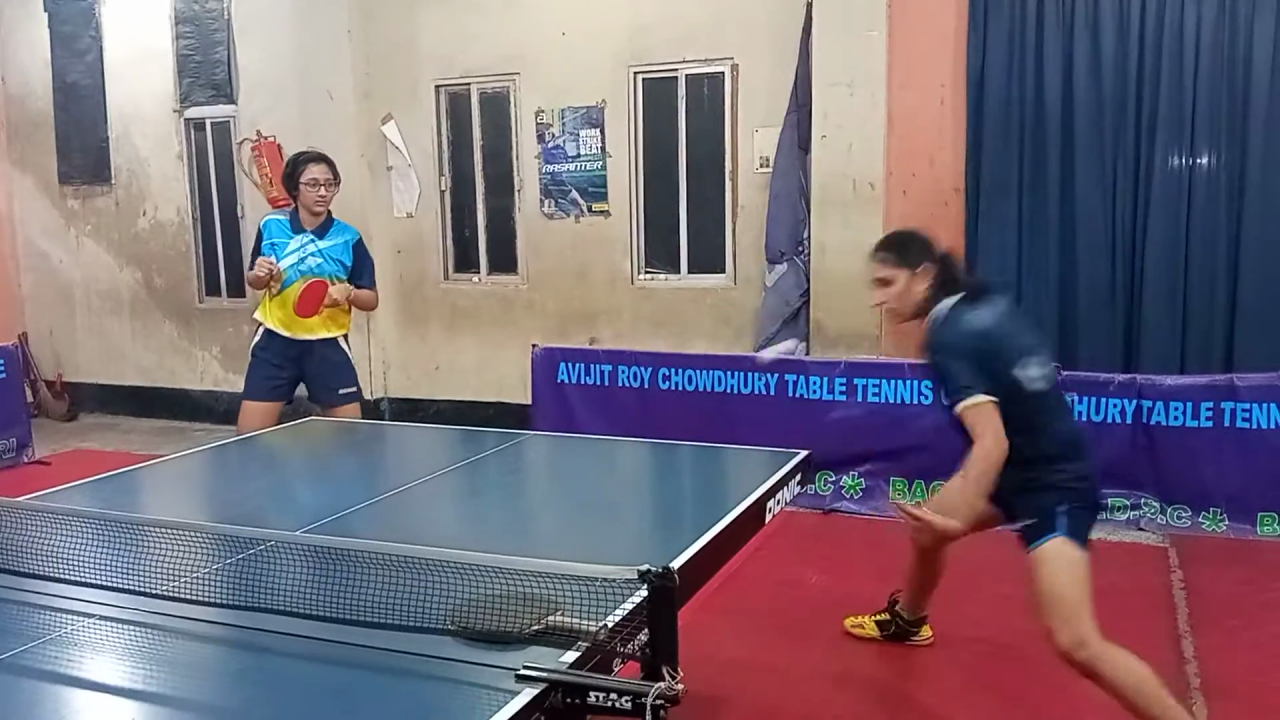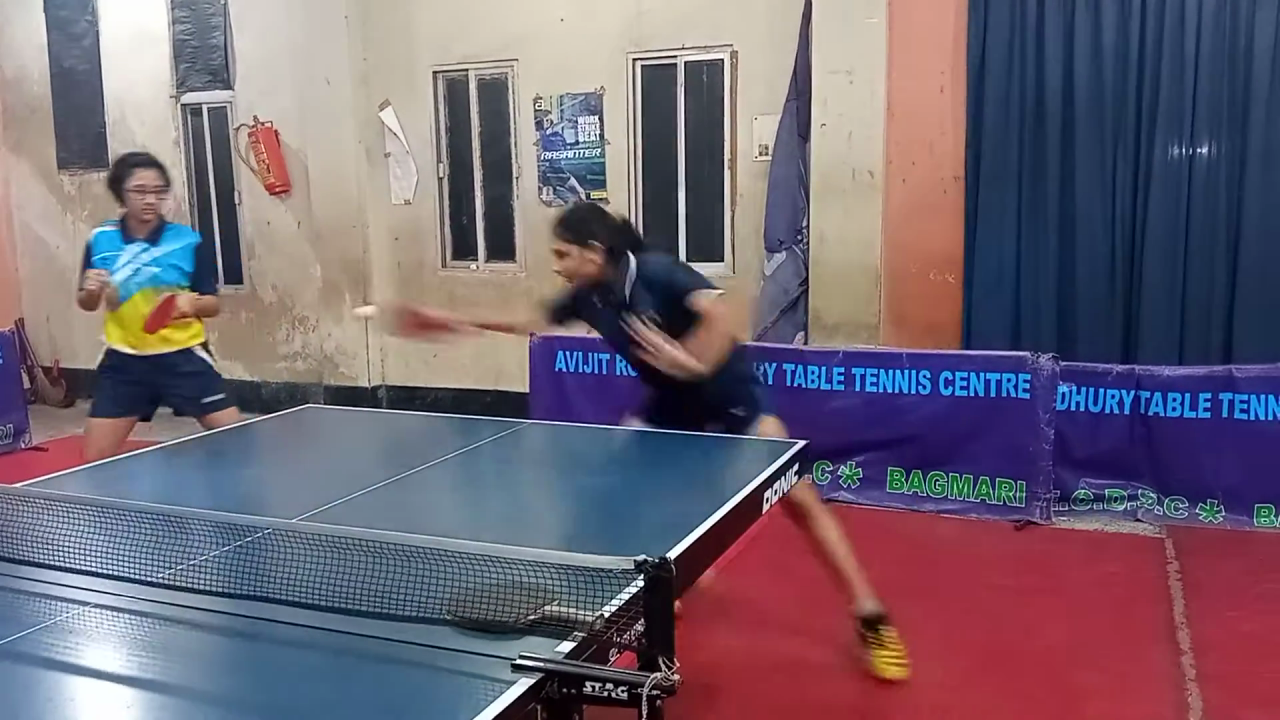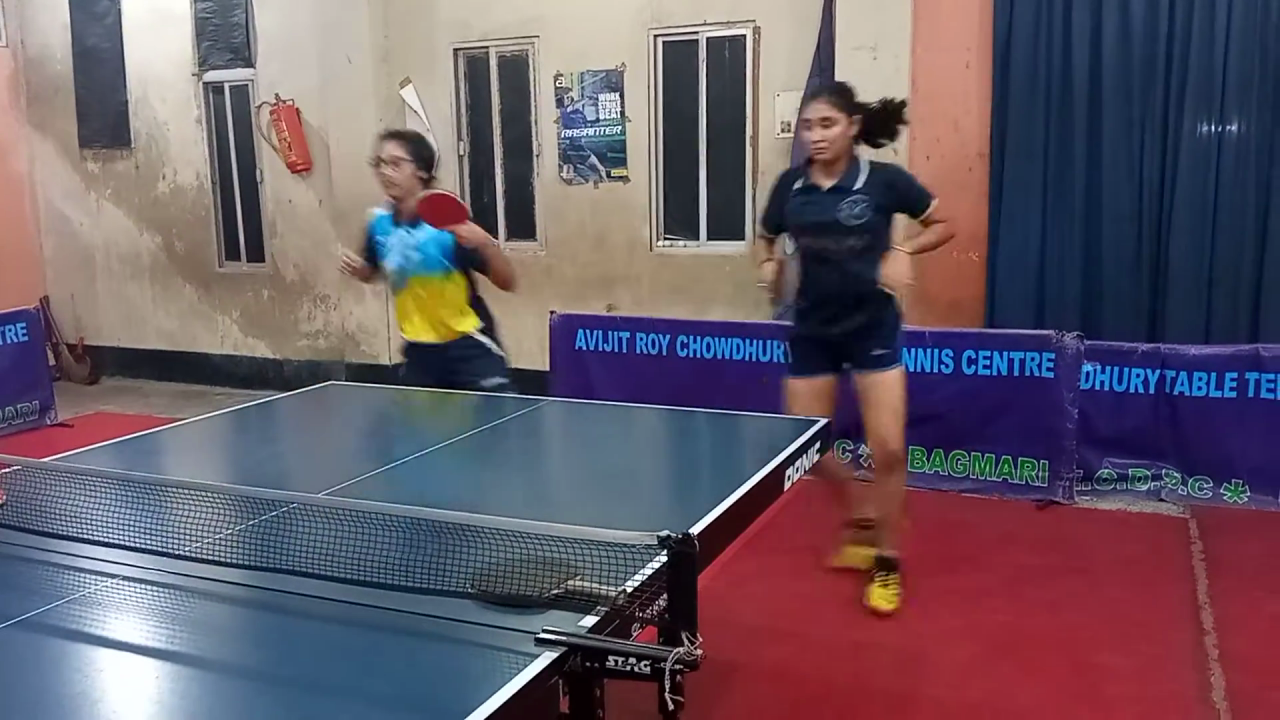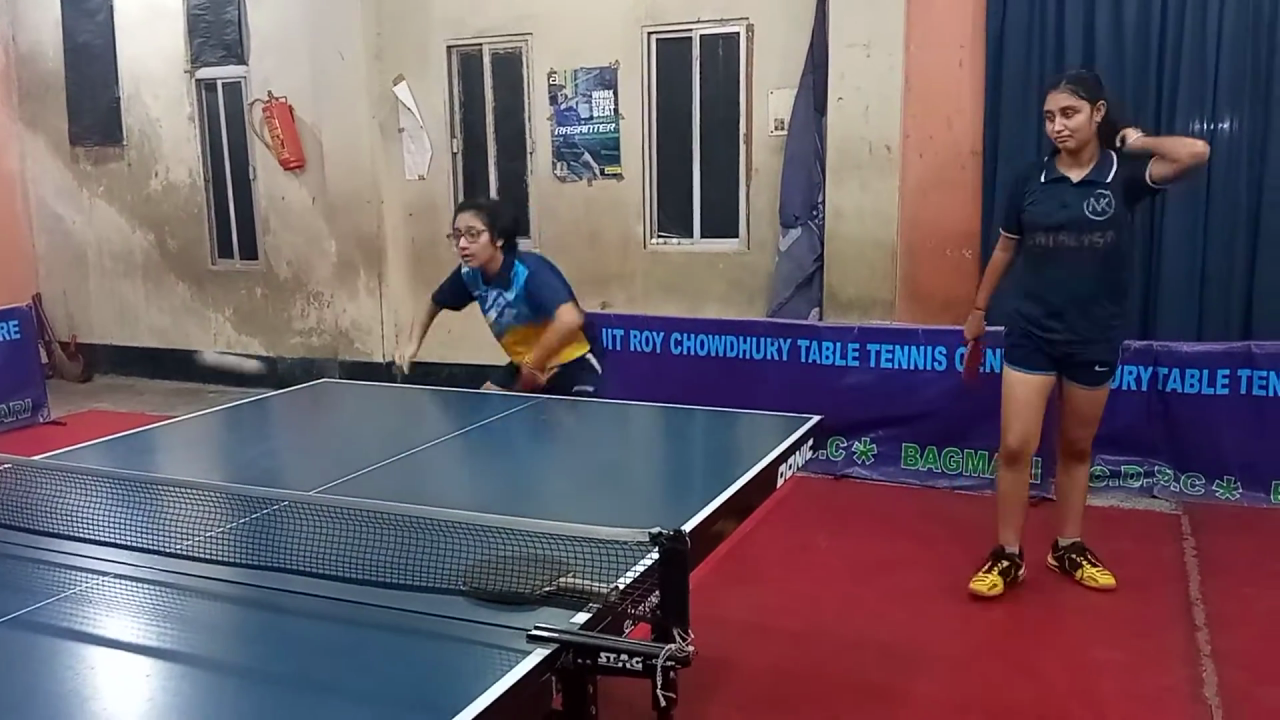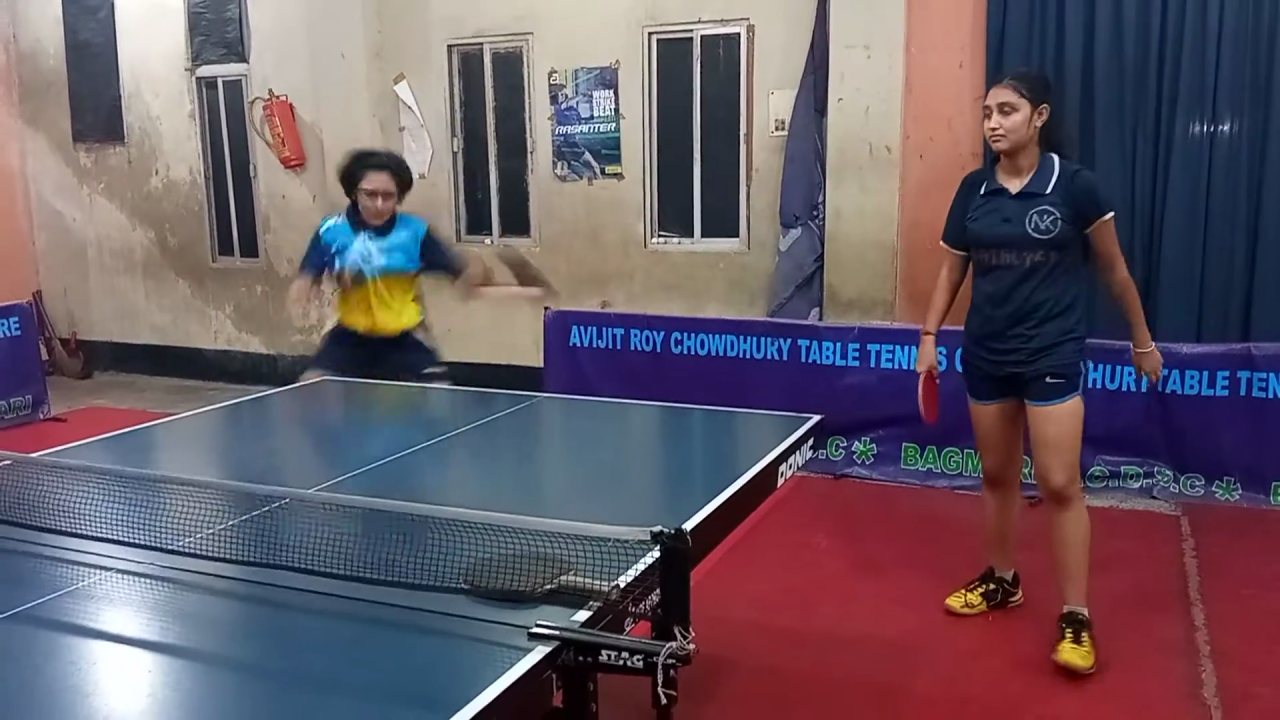
dt=1s
person 1, frame 1
left shoulder: (952, 339)
right shoulder: (983, 307)
left elbow: (991, 442)
left wrist: (958, 517)
left hip: (1052, 486)
right hip: (1016, 467)
left knee: (1078, 646)
right knee: (922, 531)
right ankle: (909, 619)
person 1, frame 2
left shoulder: (657, 272)
right shoulder: (589, 294)
left elbow: (721, 315)
right elbow: (532, 324)
left wrist: (693, 363)
right wrist: (462, 323)
left hip: (730, 398)
right hip: (673, 402)
left knee: (802, 502)
left ankle: (871, 620)
person 1, frame 3
left shoulder: (885, 180)
right shoulder: (789, 186)
left elbow: (942, 225)
right elbow: (766, 239)
left wrist: (903, 251)
right wrist: (770, 263)
left hip: (871, 328)
right hip: (811, 330)
left knee: (888, 448)
left ankle: (885, 560)
right ankle: (862, 525)
person 1, frame 4
left shoulder: (1126, 173)
right shoulder: (1030, 179)
left elbow: (1196, 151)
right elbow: (1005, 249)
left wrist: (1140, 142)
right wrist: (977, 309)
left hip: (1096, 337)
right hip: (1031, 332)
left knee: (1077, 447)
right knee: (1015, 447)
left ankle: (1068, 547)
right ankle: (1007, 554)
person 1, frame 5
left shoulder: (1075, 185)
right shoulder: (973, 189)
left elbow: (1113, 270)
right elbow: (952, 269)
left wrist: (1142, 338)
right wrist: (928, 335)
left hip: (1053, 356)
right hip: (985, 355)
left knee: (1060, 486)
right knee: (996, 476)
left ankle: (1075, 618)
right ankle: (1001, 578)
person 2, frame 1
left shoulder: (348, 238)
right shoulder: (270, 226)
left elbow: (371, 300)
right elbow: (253, 282)
left wrist: (348, 292)
right wrist: (258, 275)
left hip: (327, 345)
right hip: (275, 342)
right knee: (249, 436)
person 2, frame 2
left shoulder: (188, 242)
right shoulder: (101, 240)
left elbow: (213, 304)
right elbow: (86, 303)
left wrist: (193, 302)
right wrist: (92, 291)
left hip: (183, 358)
right hip: (125, 362)
right knee: (95, 460)
person 2, frame 3
left shoulder: (450, 222)
right shoulder: (379, 222)
left elbow: (508, 283)
right elbow: (371, 272)
left wrist: (485, 243)
right wrist: (355, 266)
left hip: (468, 344)
right hip: (420, 348)
person 2, frame 4
left shoulder: (530, 272)
right shoulder: (469, 274)
left elbow: (570, 319)
right elbow: (435, 303)
left wrist: (534, 365)
right wrist: (413, 342)
left hip: (572, 363)
right hip: (523, 367)
person 2, frame 5
left shoulder: (415, 232)
right shoulder: (331, 231)
left elbow: (465, 275)
right elbow: (305, 282)
left wrist: (478, 274)
right wrist: (302, 290)
left hip: (407, 339)
right hip: (354, 339)
